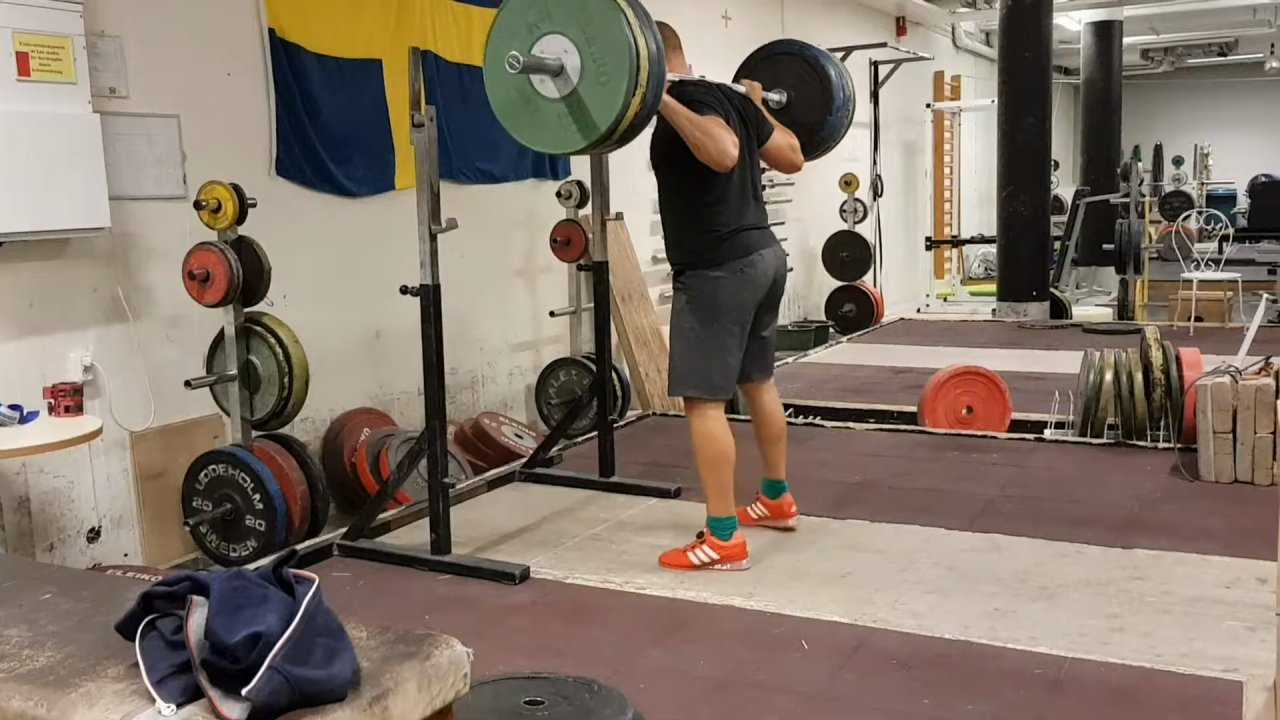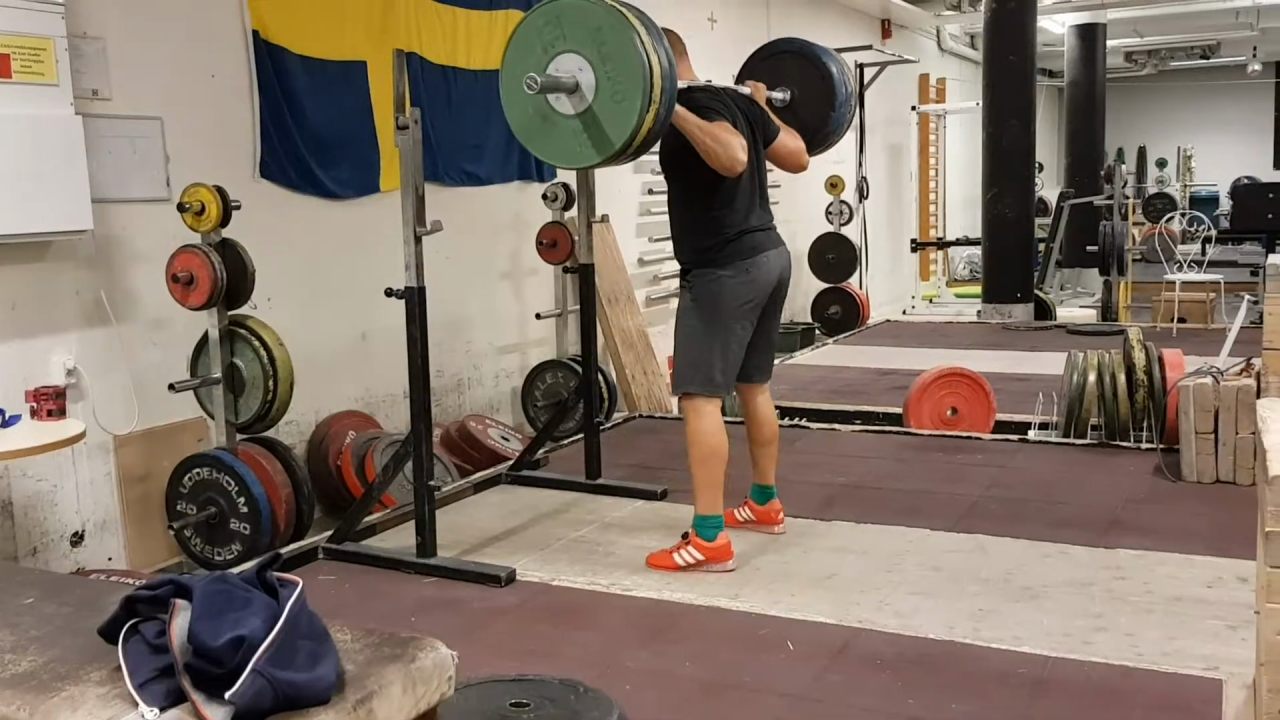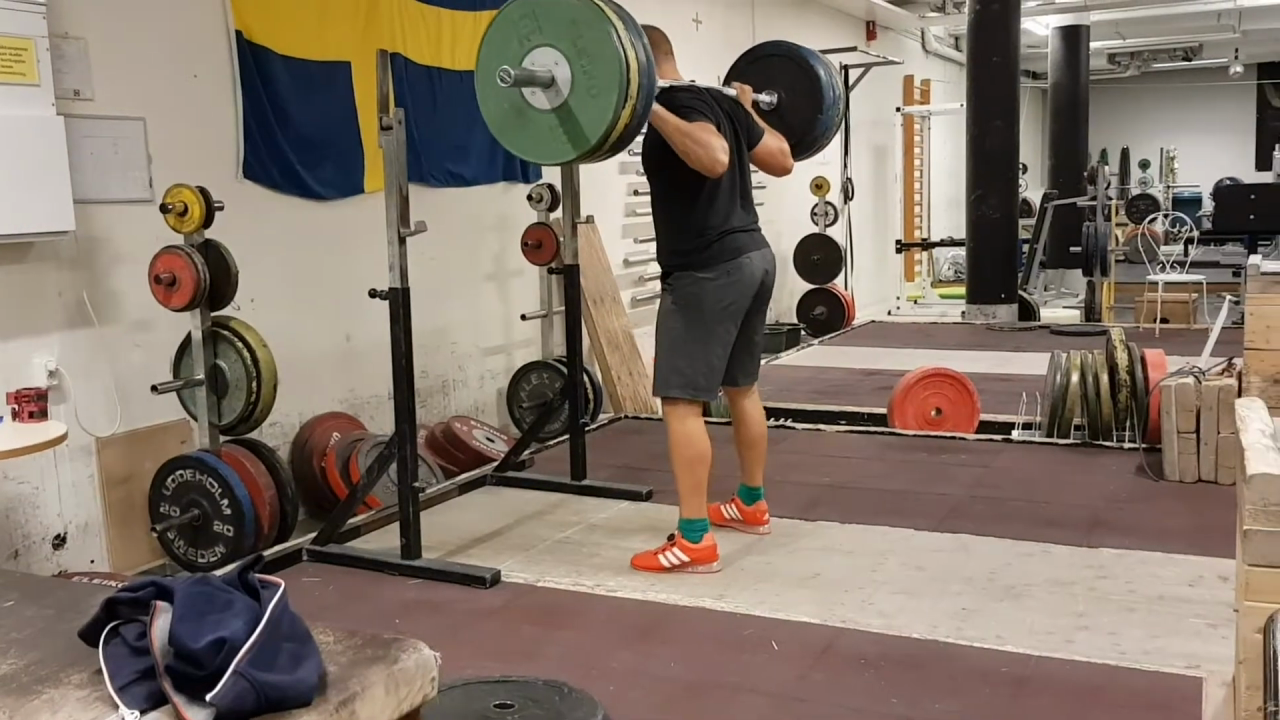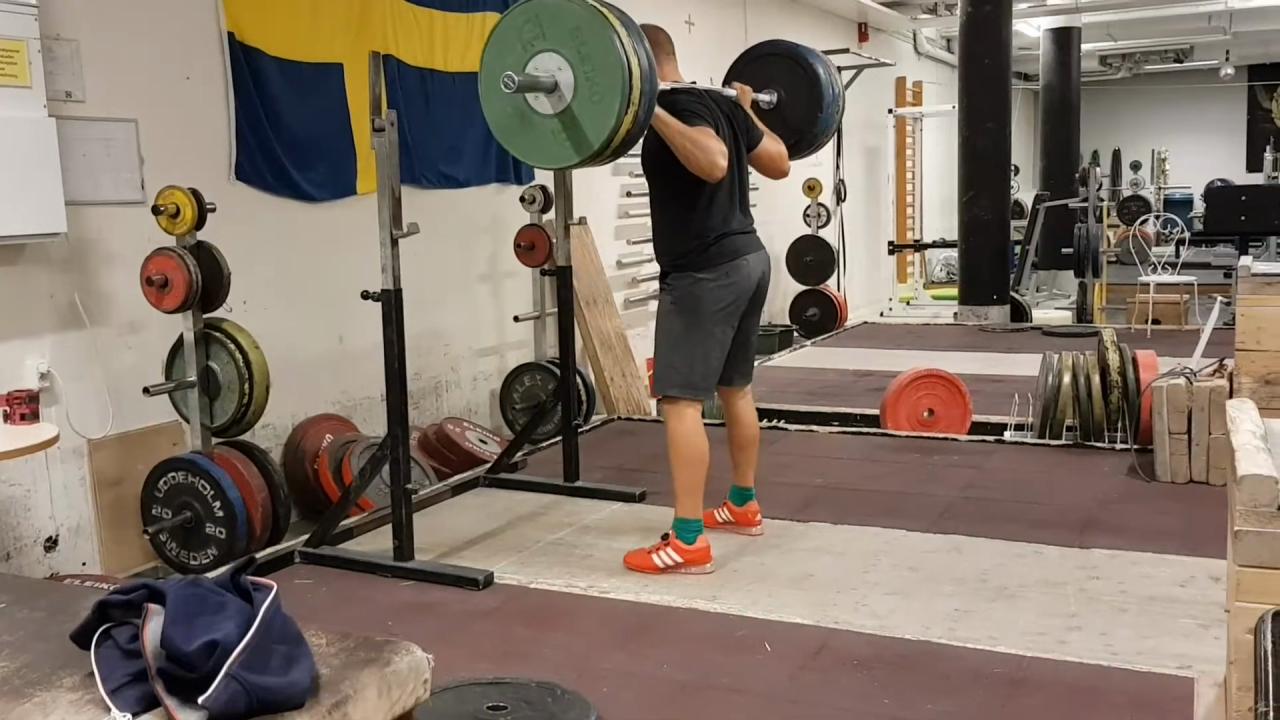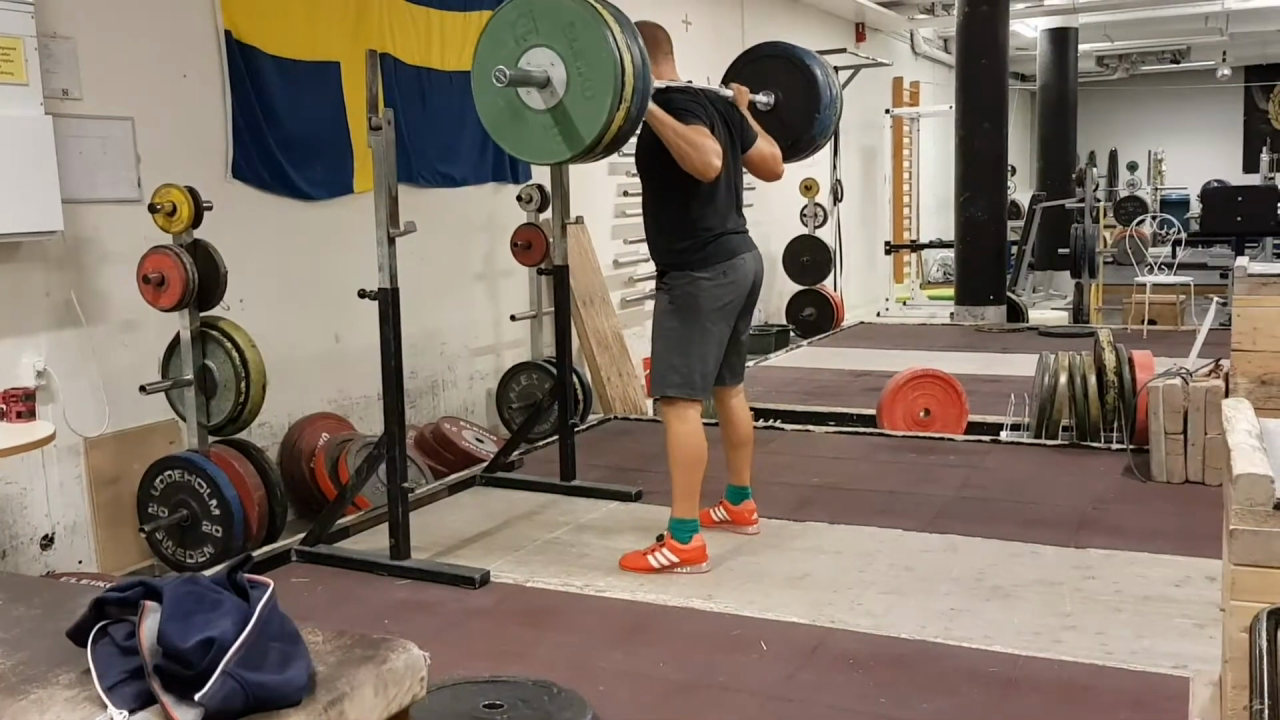
dt=0.5s
person 1, frame 1
left shoulder: (688, 99)
right shoulder: (730, 98)
left elbow: (723, 153)
right elbow: (792, 157)
left wrist: (660, 98)
right wrist: (758, 107)
left hip: (719, 268)
right hip: (761, 254)
left knee: (703, 399)
right knee: (757, 382)
left ankle: (723, 539)
right ankle: (777, 498)
person 1, frame 2
left shoulder: (695, 106)
right shoulder: (736, 102)
left elbow: (733, 158)
right elbow: (797, 157)
left wrist: (670, 108)
right wrist: (763, 107)
left hip: (724, 269)
right hip: (769, 256)
left knee: (700, 398)
right knee: (752, 386)
left ankle: (708, 539)
right ankle: (764, 503)
person 1, frame 3
left shoulder: (679, 106)
right shoulder: (721, 102)
left elbow: (714, 159)
right elbow: (782, 161)
left wrist: (650, 107)
right wrist: (749, 110)
left hip: (707, 270)
right hip: (752, 257)
left knee: (681, 402)
right knee: (741, 388)
left ankle: (693, 541)
right ankle: (751, 504)
person 1, frame 4
left shoulder: (678, 107)
right shoulder: (720, 104)
left elbow: (714, 163)
right elbow: (779, 163)
left wrist: (650, 110)
right wrist: (747, 111)
left hip: (703, 272)
right hip: (747, 259)
left knee: (680, 401)
right knee: (734, 389)
left ankle: (687, 542)
right ankle: (743, 505)
person 1, frame 5
left shoulder: (675, 106)
right shoulder: (716, 104)
left elbow: (707, 163)
right elbow: (772, 165)
left wrist: (646, 107)
right wrist: (744, 111)
left hip: (699, 272)
right hip: (739, 259)
left knee: (679, 401)
right knee: (727, 387)
left ankle: (683, 542)
right ankle: (740, 504)
